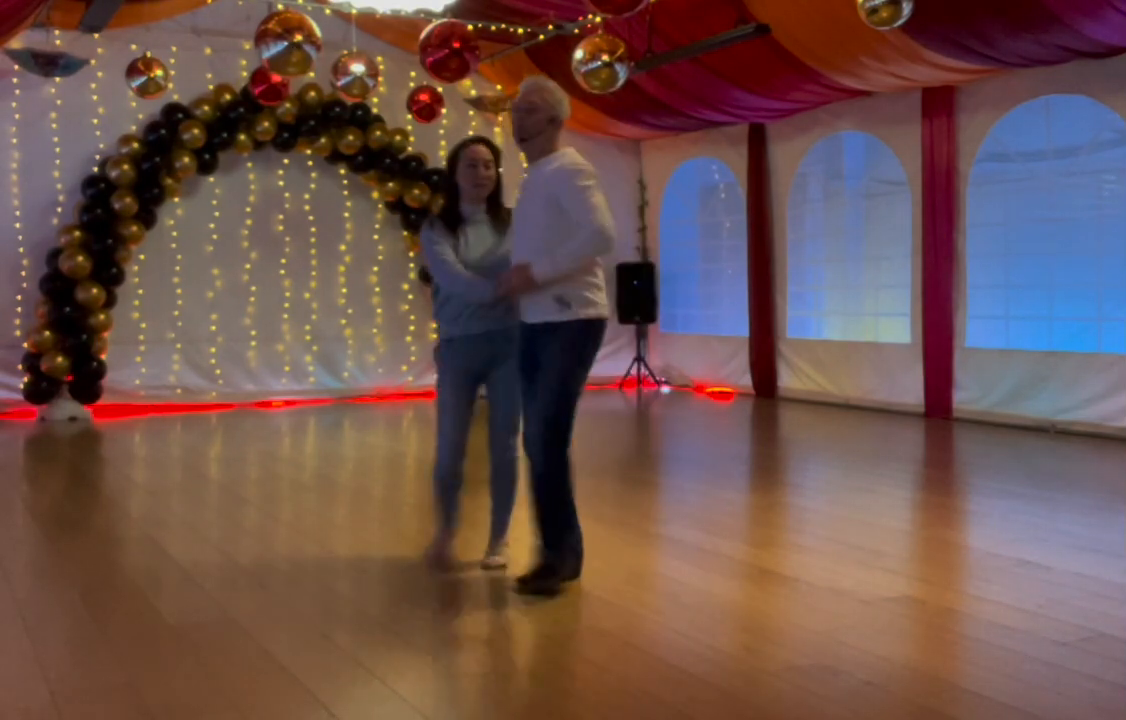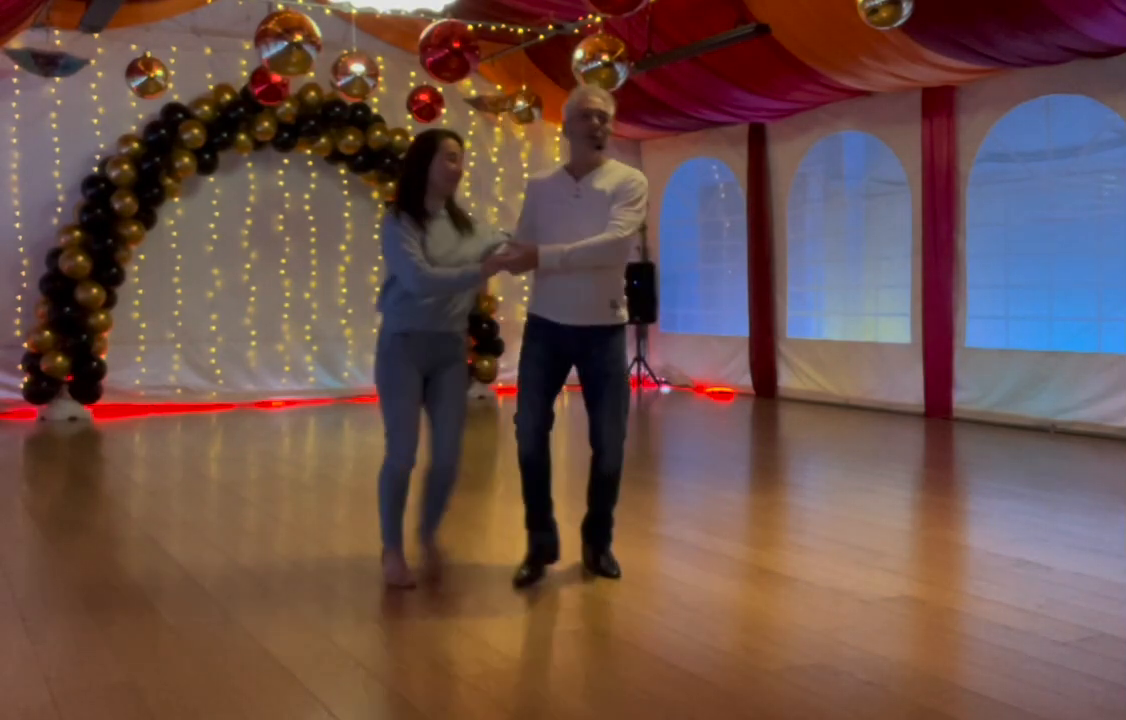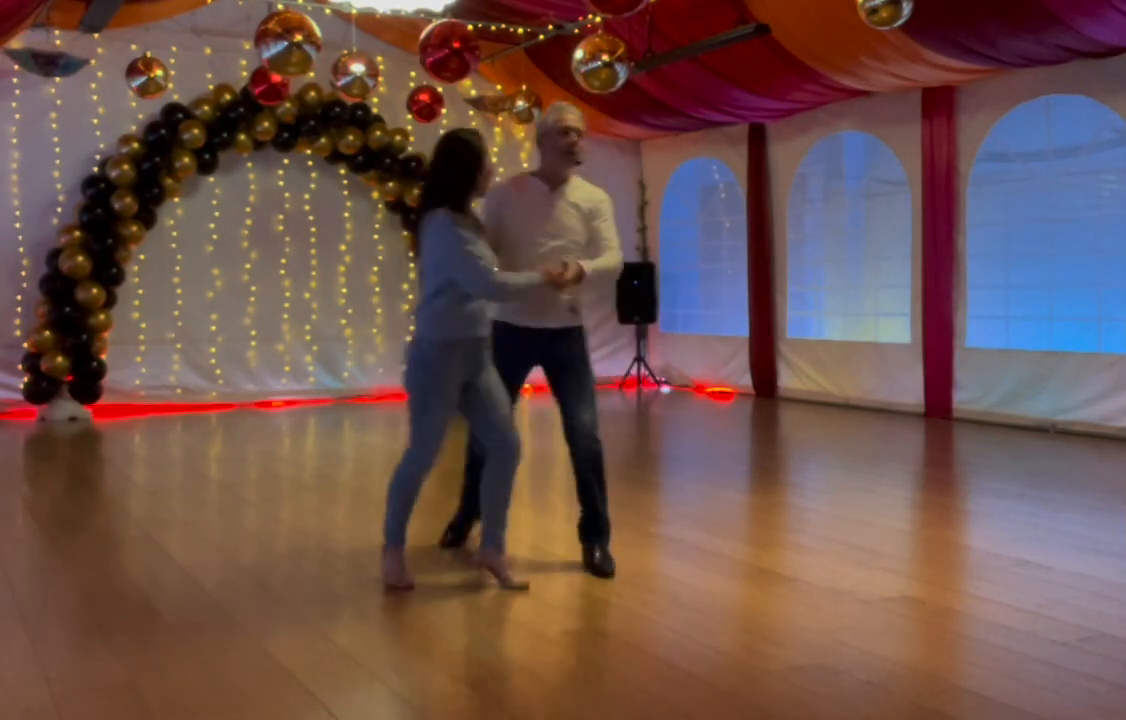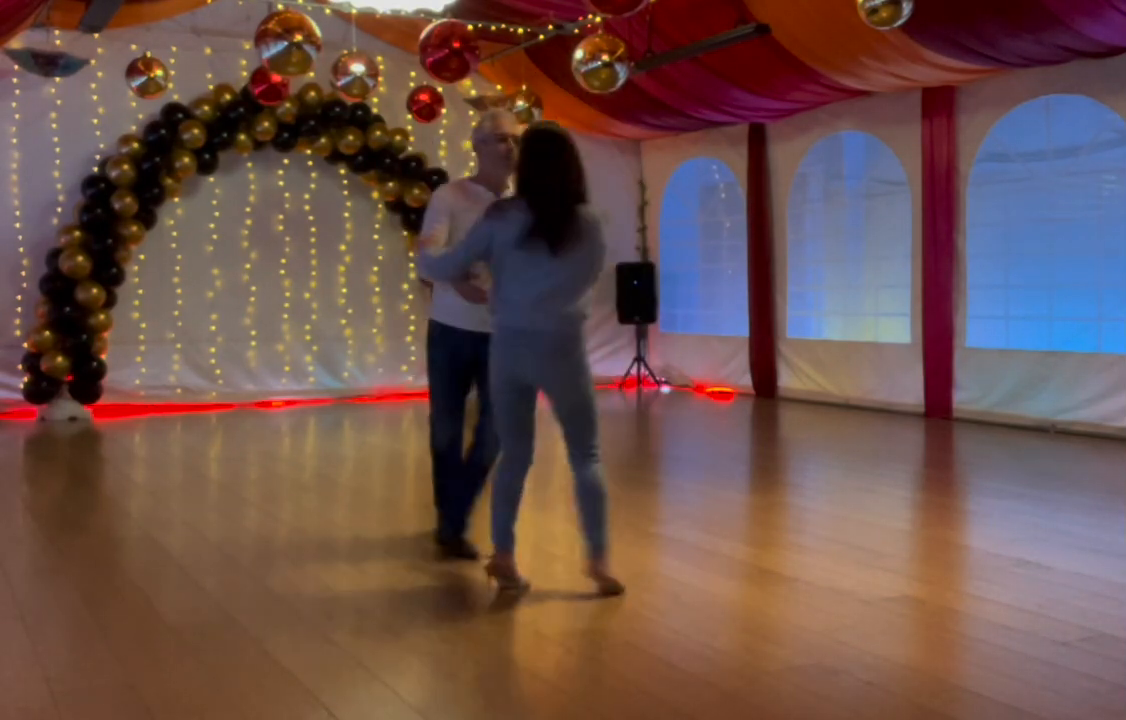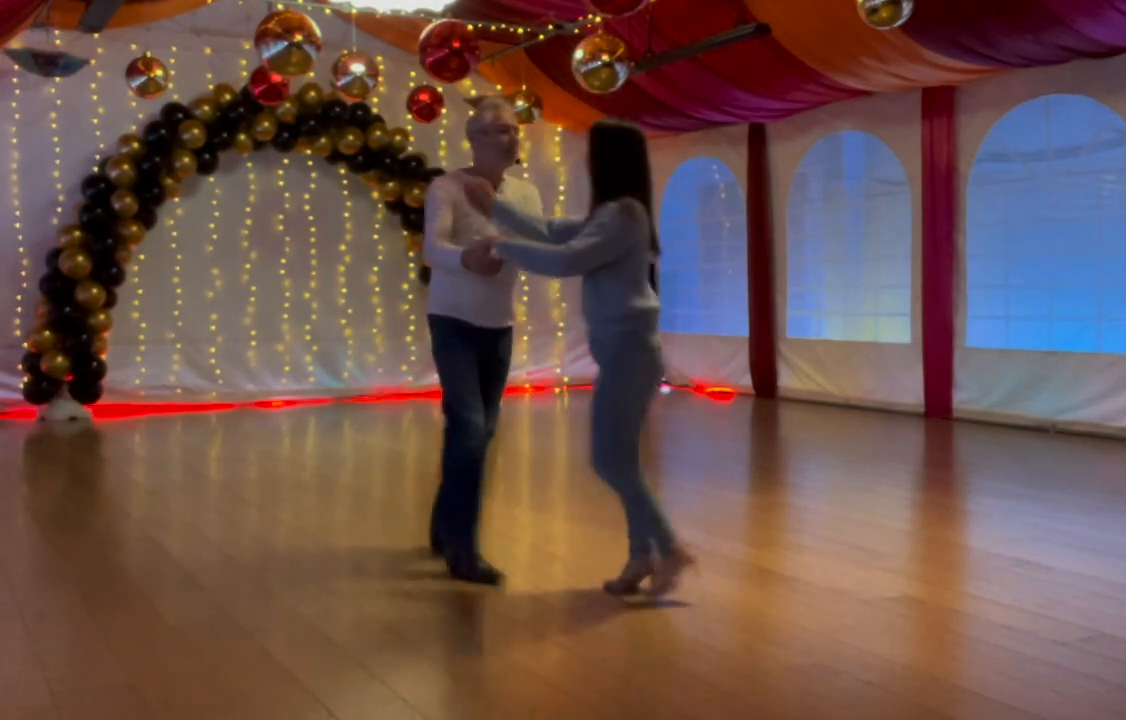
dt=0.4s
person 1, frame 1
left shoulder: (568, 170)
right shoulder: (535, 177)
left elbow: (601, 235)
left wrist: (540, 273)
right wrist: (521, 272)
left hip: (572, 324)
right hip: (534, 324)
left knee: (545, 434)
right knee: (540, 438)
left ankle: (561, 553)
right ankle: (559, 551)
person 1, frame 2
left shoulder: (630, 182)
right shoulder: (540, 188)
left elbow: (614, 245)
right elbow: (520, 249)
left wrist: (542, 257)
left hip: (605, 329)
right hip: (546, 326)
left knee: (609, 439)
right knee: (529, 430)
left ankle: (598, 542)
right ankle: (541, 543)
person 1, frame 3
left shoulder: (594, 200)
right shoulder: (506, 194)
left elbow: (611, 255)
left wrist: (584, 269)
left hip: (564, 330)
right hip: (510, 328)
left knee: (584, 429)
left ankle: (596, 540)
right ankle: (467, 517)
person 1, frame 4
right shoulder: (449, 197)
right wrist: (454, 280)
right hip: (450, 331)
left knee: (491, 432)
right knee: (445, 430)
left ankle: (453, 523)
right ankle: (448, 516)
person 1, frame 5
left shoulder: (526, 194)
right shoulder: (447, 188)
right elbow: (433, 249)
right wrist: (463, 258)
left hip: (499, 328)
right hip: (454, 324)
left knee: (478, 431)
right knee: (470, 427)
left ankle: (446, 525)
right ankle: (460, 547)
person 2, frame 1
left shoulder: (512, 226)
right shoulder: (438, 230)
right elbow: (453, 280)
right wrist: (502, 288)
left hip: (507, 344)
right hip: (458, 346)
left knee: (503, 445)
right knee: (449, 449)
left ankle: (498, 537)
right ankle: (446, 529)
person 2, frame 2
left shoulder: (464, 225)
right shoulder: (398, 222)
left elbow: (497, 253)
right elbow: (418, 280)
right wrist: (481, 272)
left hip: (449, 348)
right hip: (402, 345)
left knee: (448, 454)
right knee: (402, 453)
left ankle: (428, 534)
right ankle: (392, 548)
person 2, frame 3
left shoulder: (459, 222)
right shoulder: (442, 222)
right elbow: (486, 284)
right wrist: (540, 277)
left hip: (474, 354)
right hip: (438, 353)
left knee: (505, 447)
right knee: (422, 456)
left ankle: (492, 549)
right ankle: (394, 550)
person 2, frame 4
left shoulder: (503, 215)
right shoulder: (587, 224)
left elbow: (451, 267)
left wrist: (424, 258)
left hip: (509, 346)
right hip: (563, 349)
left knee: (514, 454)
right knee: (585, 455)
left ankle: (502, 555)
right ankle: (598, 560)
person 2, frame 5
left shoulder: (622, 214)
right shoulder: (612, 214)
left elbow: (564, 260)
right elbow: (551, 232)
left wrist: (501, 247)
right wrist: (493, 205)
left hip: (627, 348)
right hip: (622, 347)
left knee: (613, 461)
right knee: (617, 457)
left ankle: (670, 552)
right ankle: (645, 555)
